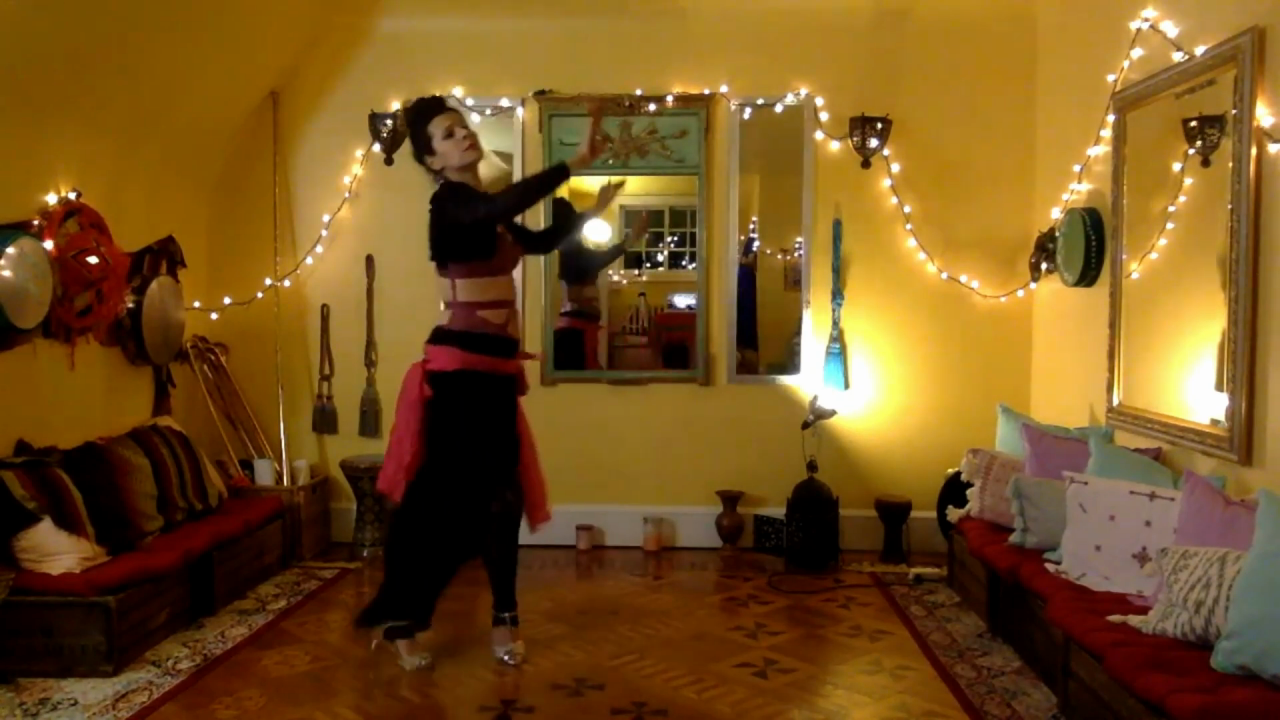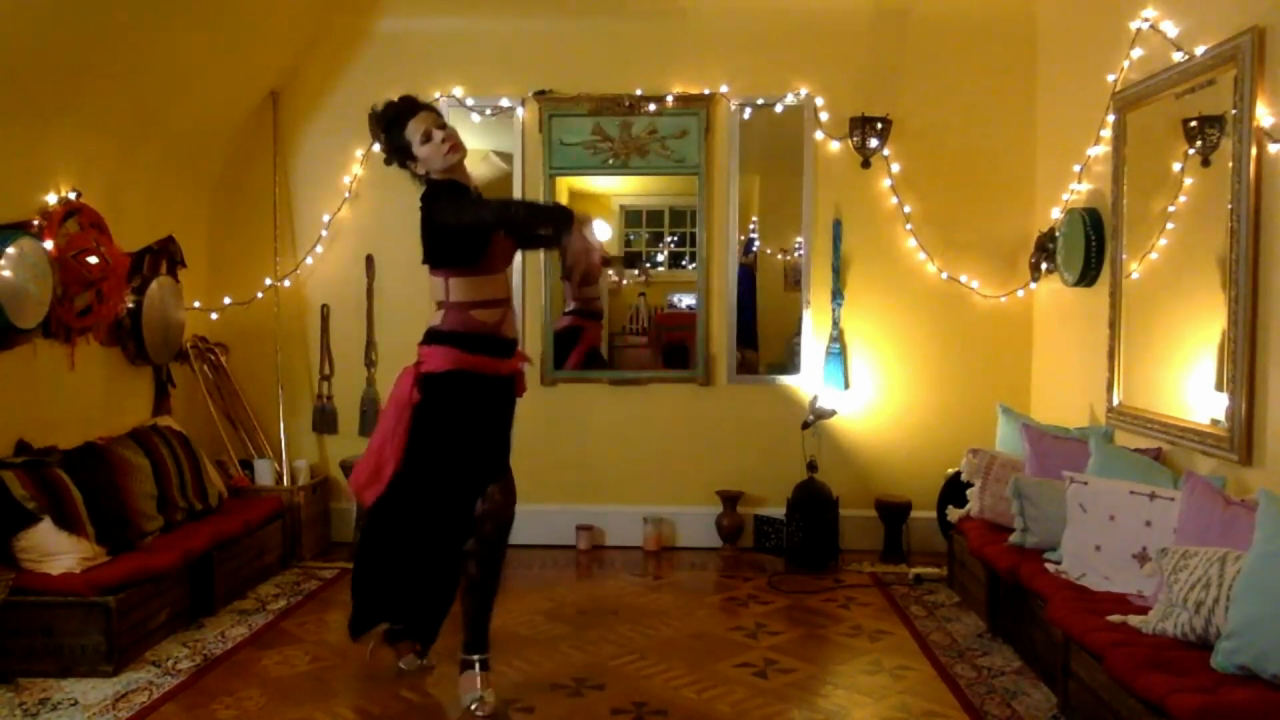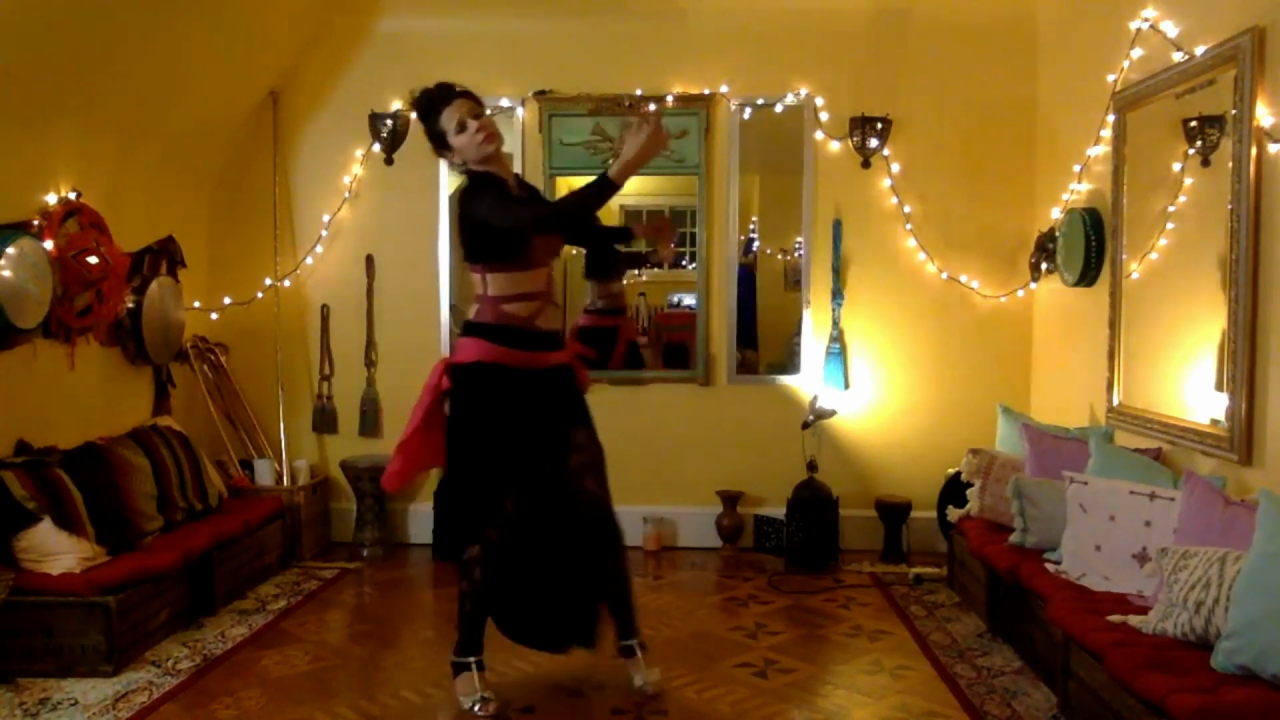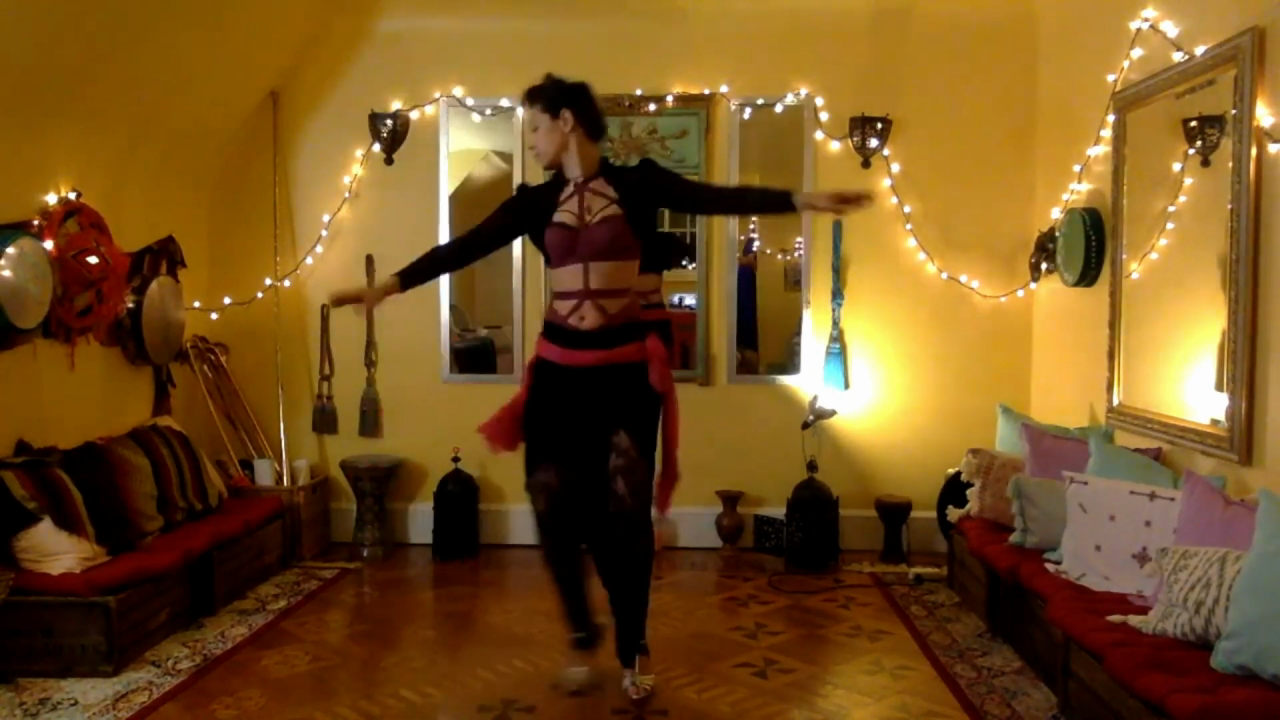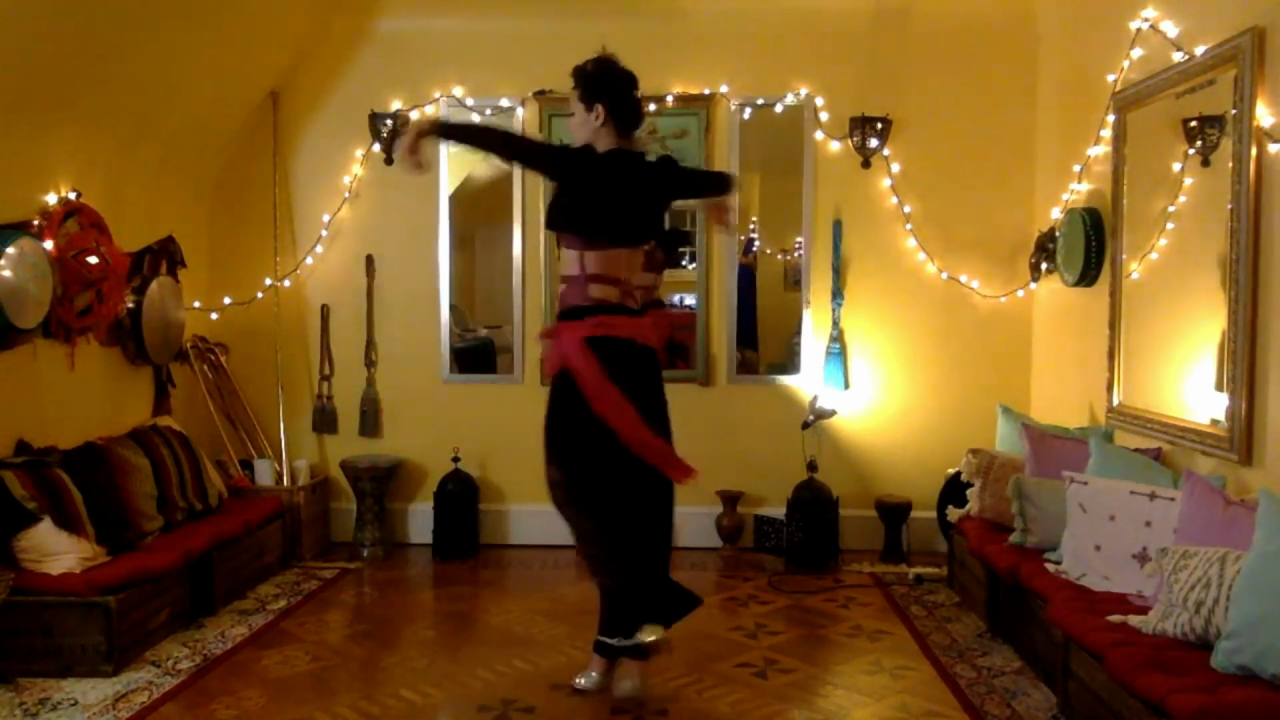
dt=0.4s
person 1, frame 1
left shoulder: (486, 212)
right shoulder: (450, 203)
left elbow: (540, 241)
right elbow: (505, 203)
left wrist: (592, 209)
right wrist: (574, 163)
left hip: (495, 367)
right hip: (461, 367)
left knee: (495, 500)
right knee: (488, 499)
person 1, frame 2
left shoulder: (470, 201)
right shoulder: (442, 202)
left elbow: (516, 233)
right elbow: (504, 215)
left wrist: (562, 235)
right wrist: (569, 222)
left hip: (491, 370)
right hip: (455, 371)
left knee: (456, 512)
right knee: (489, 508)
left ankle: (406, 628)
right ankle: (473, 660)
person 1, frame 3
left shoulder: (522, 191)
right shoulder: (477, 197)
left elbow: (584, 233)
right elbow: (543, 222)
left wrist: (634, 232)
right wrist: (620, 169)
left hip: (549, 365)
right hip: (493, 367)
left knee: (590, 507)
right knee: (495, 516)
left ankle: (628, 642)
right ankle: (467, 661)
person 1, frame 4
left shoulder: (637, 180)
right shoulder: (536, 201)
left elbow: (717, 198)
right elbow: (469, 245)
left wrist: (801, 199)
right wrist: (390, 284)
left hip: (626, 365)
right hip: (560, 365)
left knee: (627, 508)
right knee: (553, 508)
left ankle: (634, 648)
right ankle: (584, 636)
person 1, frame 5
left shoulder: (595, 171)
right shoulder: (656, 175)
left elbow: (518, 147)
right elbow: (716, 181)
left wrist: (438, 126)
right wrist: (718, 193)
left hip: (596, 345)
right hip: (630, 340)
left knee: (582, 492)
right knee: (621, 489)
left ankle: (626, 636)
right ankle: (637, 623)
